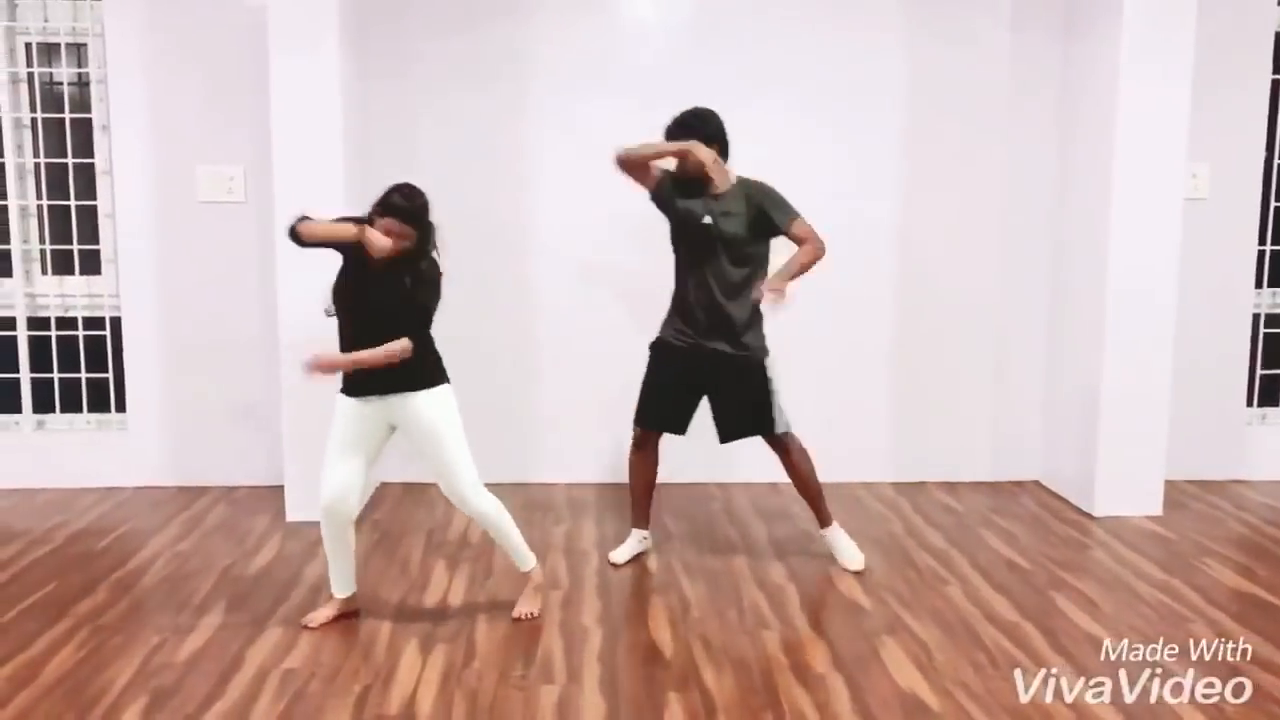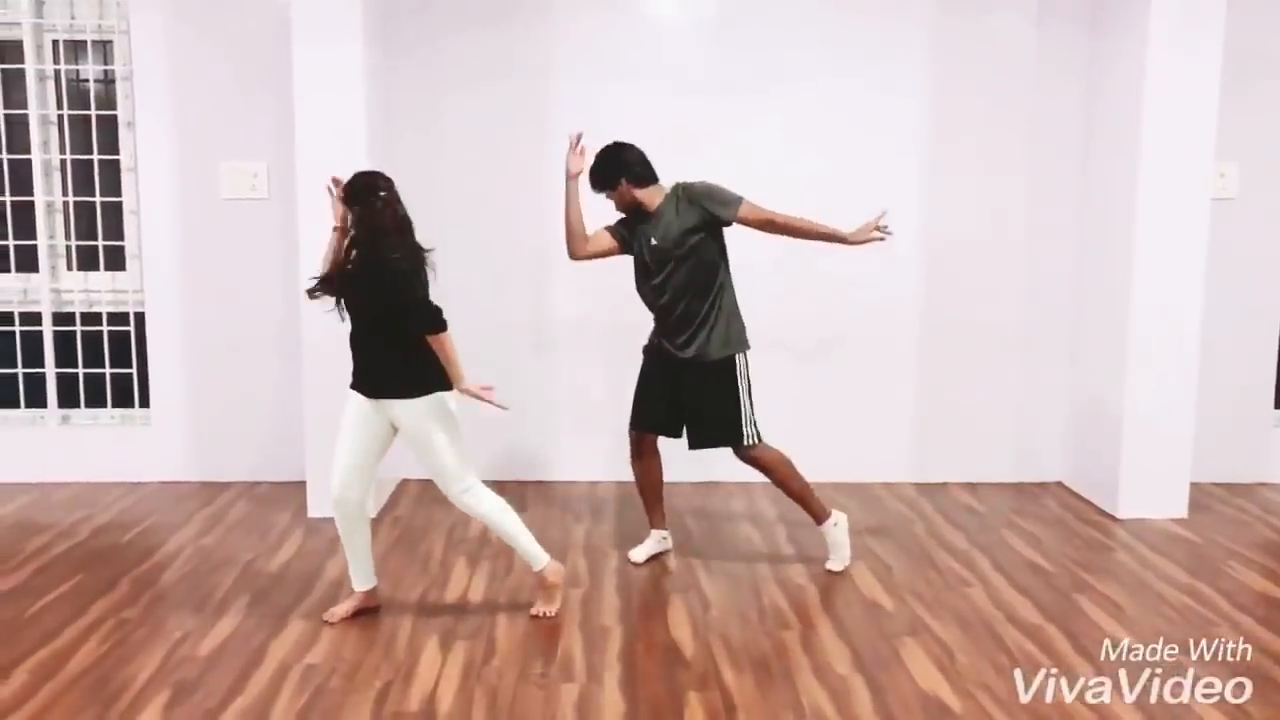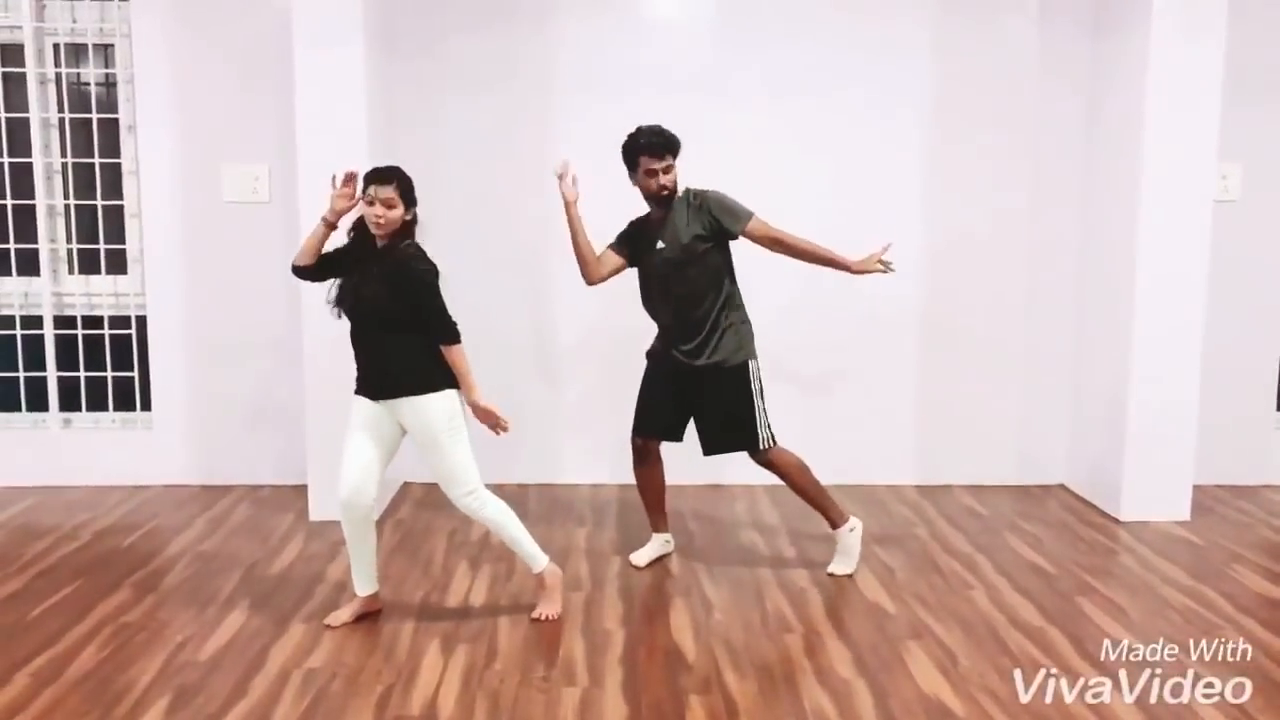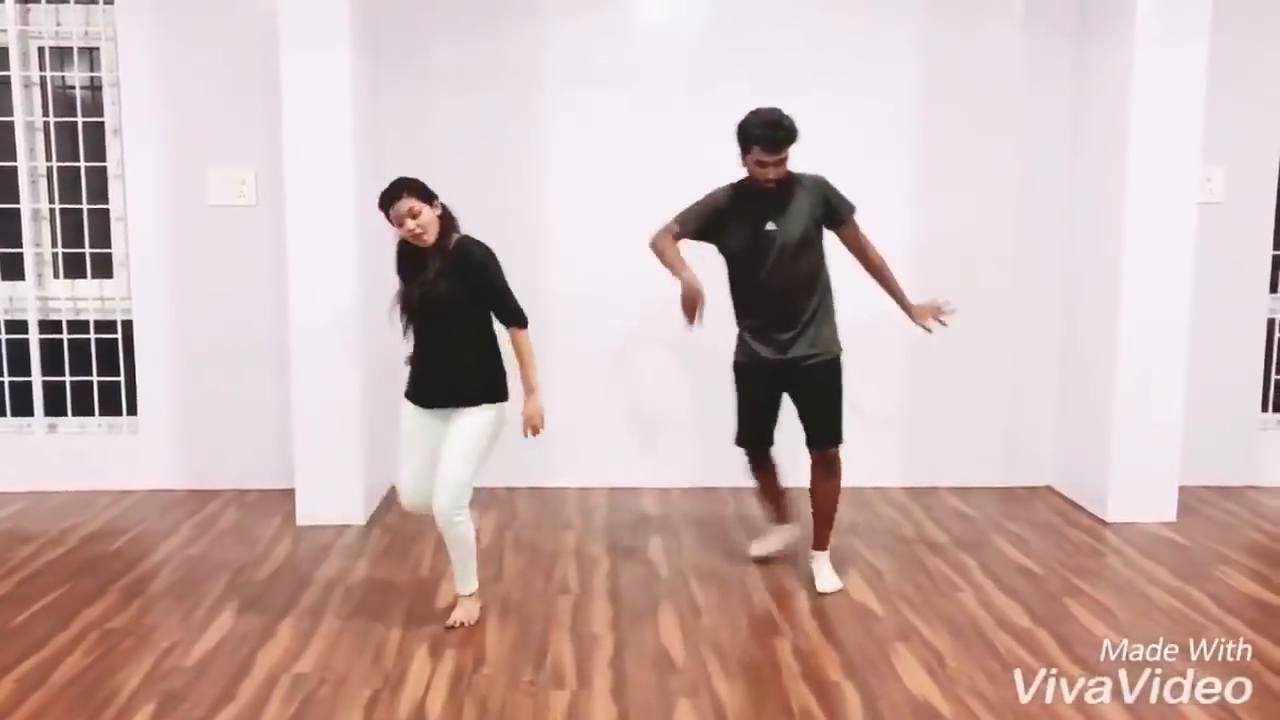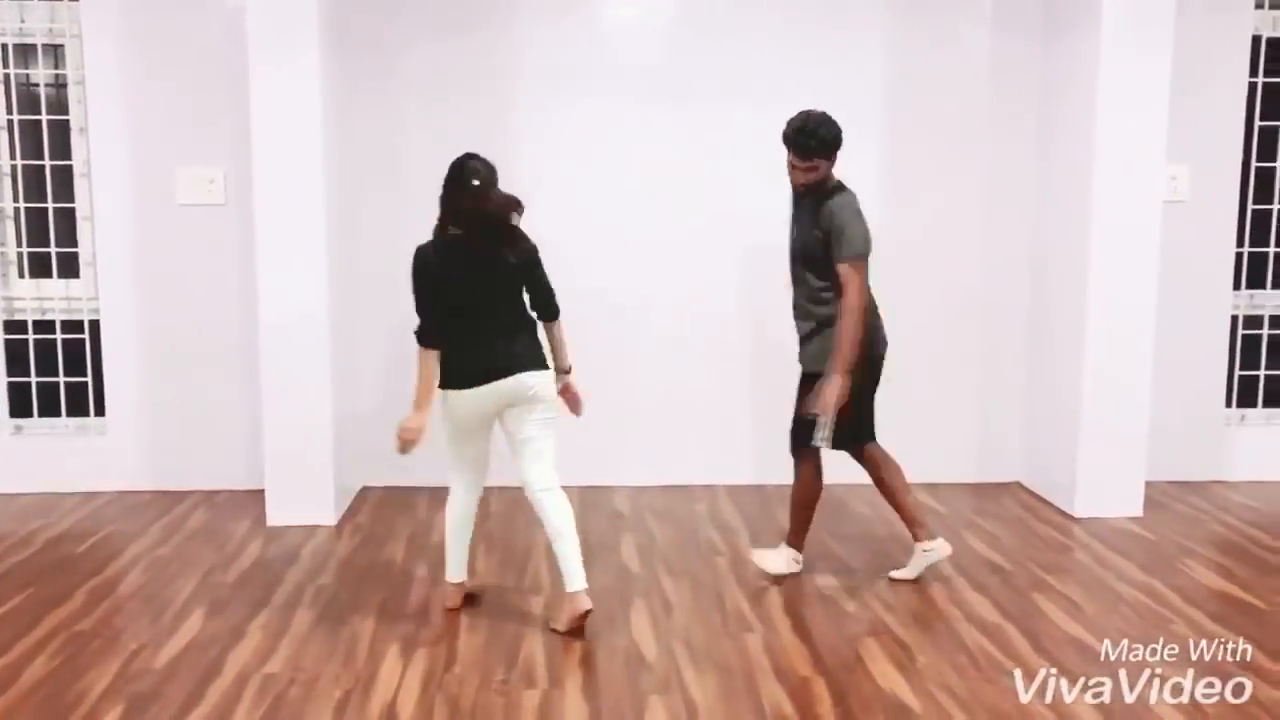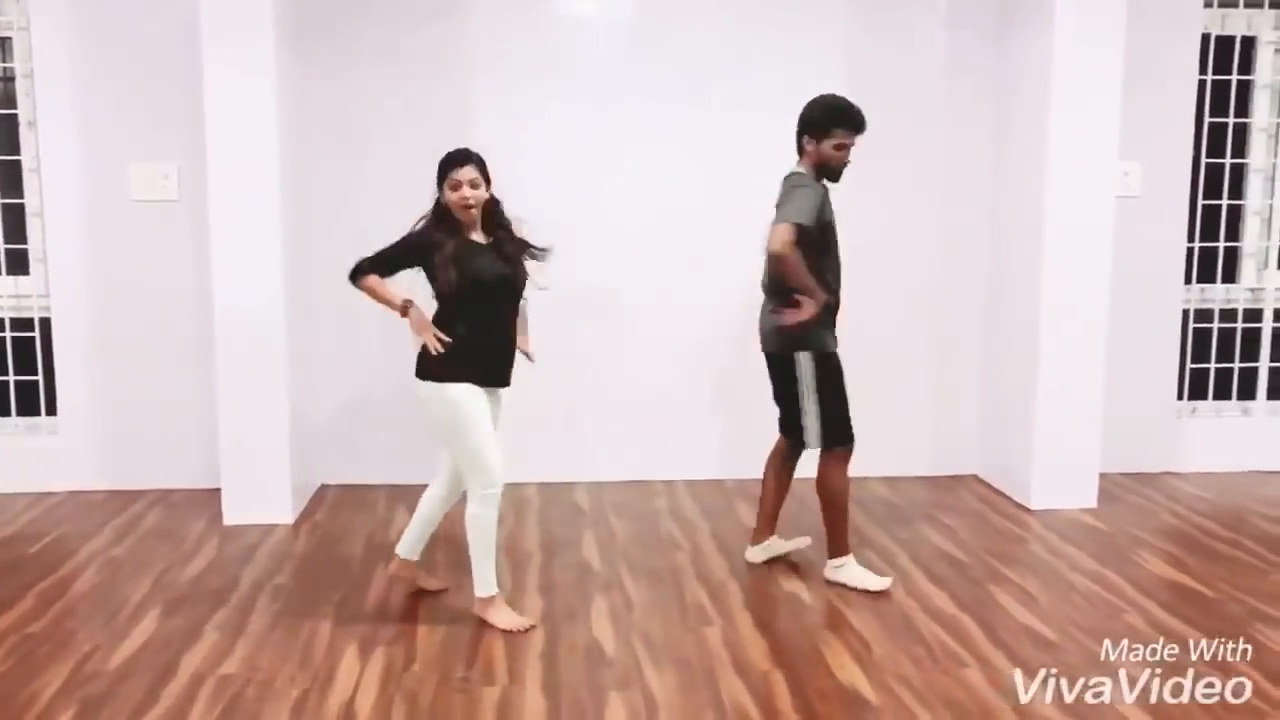
dt=0.5s
person 1, frame 1
left shoulder: (756, 197)
right shoulder: (676, 193)
left elbow: (812, 244)
right elbow: (625, 159)
left wrist: (777, 279)
right wrist: (670, 149)
left hip: (739, 346)
right hip: (680, 341)
left knee: (780, 439)
right knee: (646, 433)
left ankle: (830, 529)
right ankle: (640, 533)
person 1, frame 2
left shoulder: (696, 198)
right shoulder: (632, 227)
left elbow: (768, 220)
right elbow: (578, 248)
left wrist: (846, 237)
right wrist: (572, 180)
left hip: (718, 349)
right hip: (666, 349)
left knee: (747, 447)
right knee: (640, 437)
left ankle: (828, 521)
right ankle: (659, 533)
person 1, frame 3
left shoulder: (708, 206)
right shoulder: (637, 234)
left elbow: (774, 238)
right elbow: (593, 273)
left wrist: (849, 266)
right wrist: (570, 207)
left hip: (725, 354)
right hip: (672, 353)
left knee: (763, 450)
right knee: (643, 442)
left ankle: (844, 526)
right ankle: (661, 535)
person 1, frame 4
left shoulder: (814, 193)
right shoulder: (724, 203)
left elbow: (860, 246)
right elbow: (661, 239)
left wrist: (907, 305)
right wrist: (685, 276)
left hip: (815, 348)
right hip: (756, 351)
left knee: (826, 452)
right knee: (755, 446)
left ankle: (821, 553)
right ankle: (782, 523)
person 1, frame 5
left shoulder: (839, 211)
right shoulder: (802, 198)
left elbow: (854, 295)
left wrist: (841, 374)
left hip: (839, 349)
right hip: (829, 345)
left knee: (807, 450)
right knee: (861, 444)
left ankle: (793, 550)
right ankle: (925, 541)
person 1, frame 6
left shoulder: (798, 188)
right shoulder: (808, 192)
right elbow: (778, 245)
right wrist: (814, 296)
left hip: (787, 336)
right hip: (804, 339)
left knee: (794, 437)
right knee: (836, 446)
left ankle: (763, 539)
right ankle: (839, 560)
person 2, frame 1
left shoulder: (422, 271)
right shoulder: (358, 245)
left elbow: (412, 340)
right elbow: (301, 231)
left wrist: (347, 360)
right wrist: (360, 233)
left hip: (418, 390)
right hip: (359, 393)
left knee: (466, 490)
right knee: (335, 501)
left ankle: (531, 571)
right ankle: (343, 596)
person 2, frame 2
left shoulder: (392, 258)
right shoulder: (368, 256)
left elbow: (430, 321)
right elbow: (328, 284)
left wrist: (459, 381)
right wrist: (340, 231)
left hip: (416, 393)
right hip: (368, 392)
left knee: (464, 490)
right knee: (345, 493)
left ankle: (547, 571)
right ankle: (364, 590)
person 2, frame 3
left shoulder: (412, 263)
right shoulder: (360, 253)
left elbow: (444, 332)
right elbow: (303, 267)
left wrist: (472, 397)
right wrist: (330, 219)
left hip: (426, 392)
right hip: (373, 396)
left knee: (468, 493)
right knee: (353, 496)
left ankle: (547, 572)
right ankle: (366, 595)
person 2, frame 4
left shoulder: (472, 255)
right shoulder: (414, 264)
left elbow: (514, 319)
left wrist: (532, 391)
left hip: (477, 399)
right hip: (423, 397)
left knee: (448, 503)
right knee: (414, 496)
left ankle: (469, 593)
person 2, frame 5
left shoulder: (430, 257)
right shoulder: (515, 242)
left elbow: (431, 336)
right elbow: (547, 308)
left wrist: (419, 410)
right wrist: (564, 370)
left hip: (467, 384)
right hip: (527, 374)
left knee: (465, 483)
right knee: (544, 483)
left ankle: (456, 584)
right ankle: (576, 592)
person 2, frame 6
left shoulder: (505, 239)
right shoulder: (433, 239)
left elbow: (513, 294)
right elbow: (363, 273)
left wrist: (520, 333)
right wrist: (410, 312)
left hip: (485, 376)
right hip: (451, 376)
left knee: (460, 475)
right knee: (486, 483)
left ankle: (407, 558)
right ankle: (487, 597)
